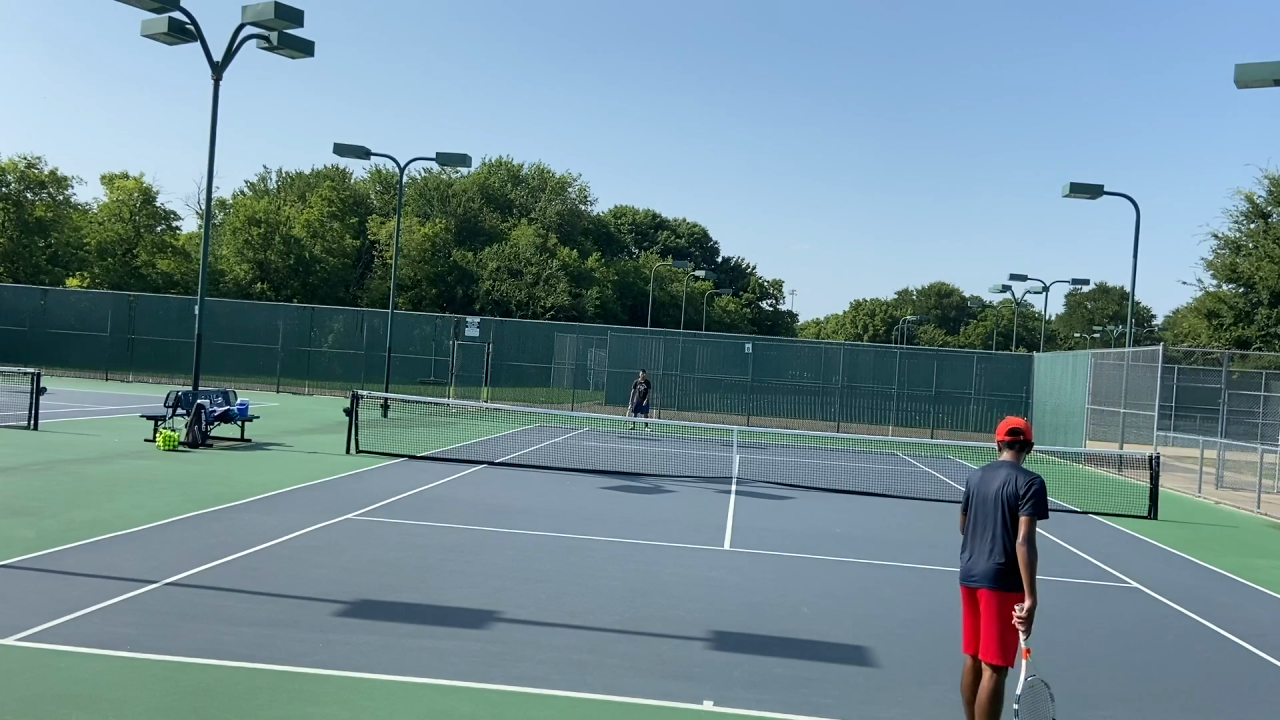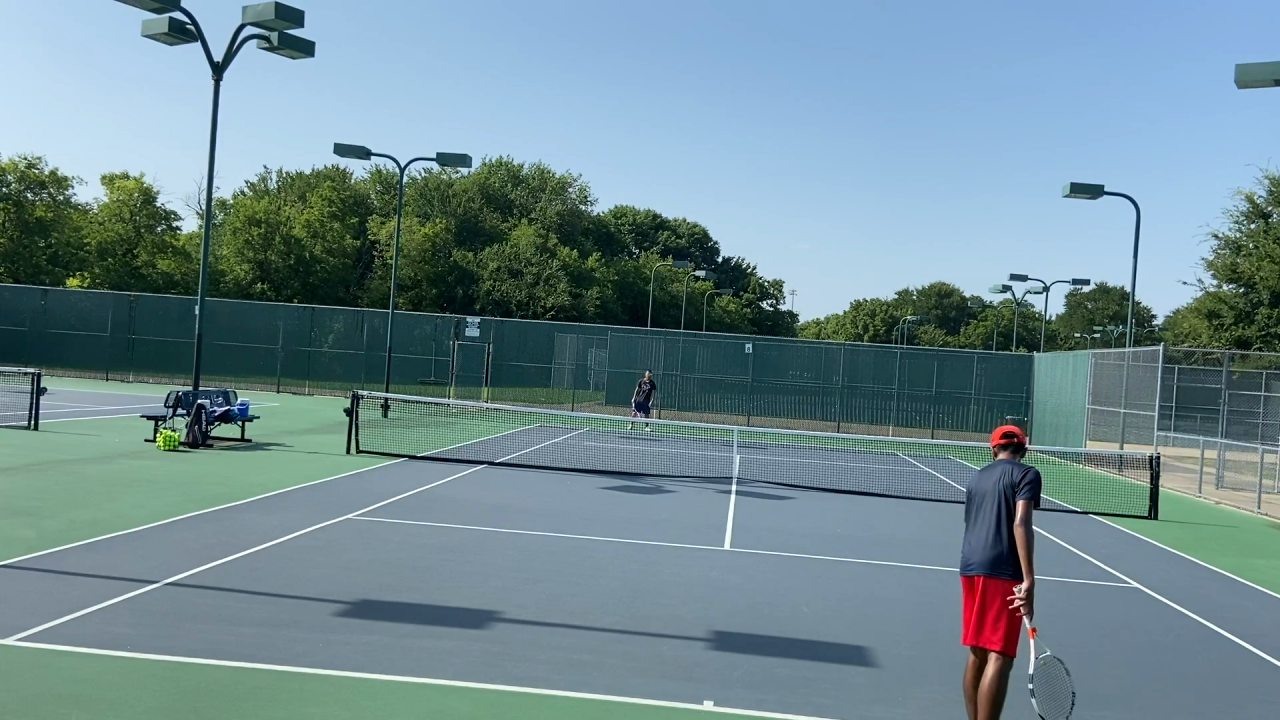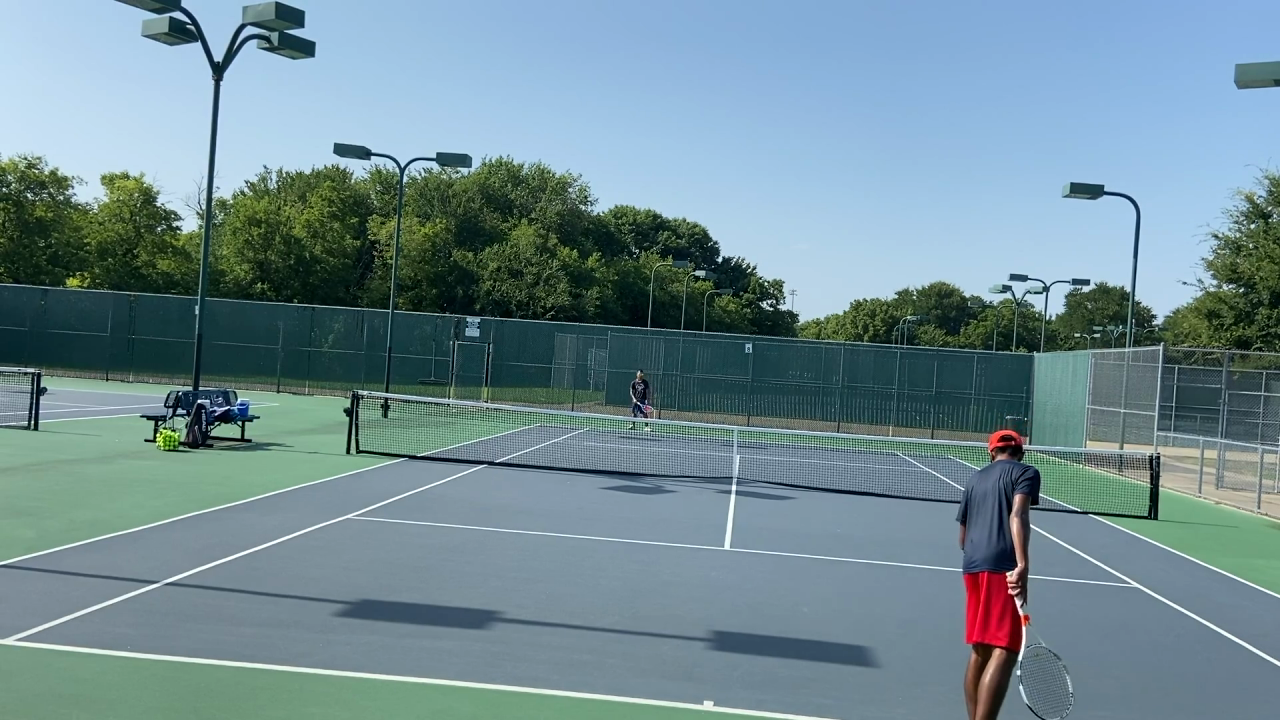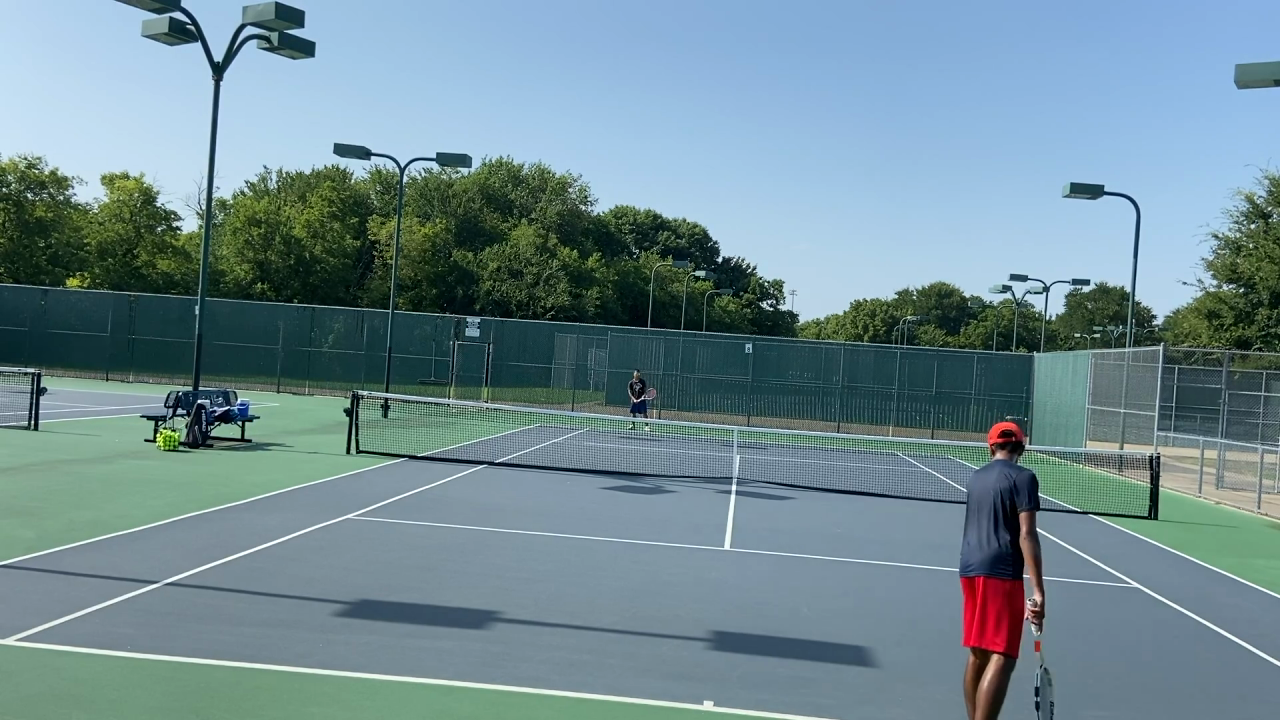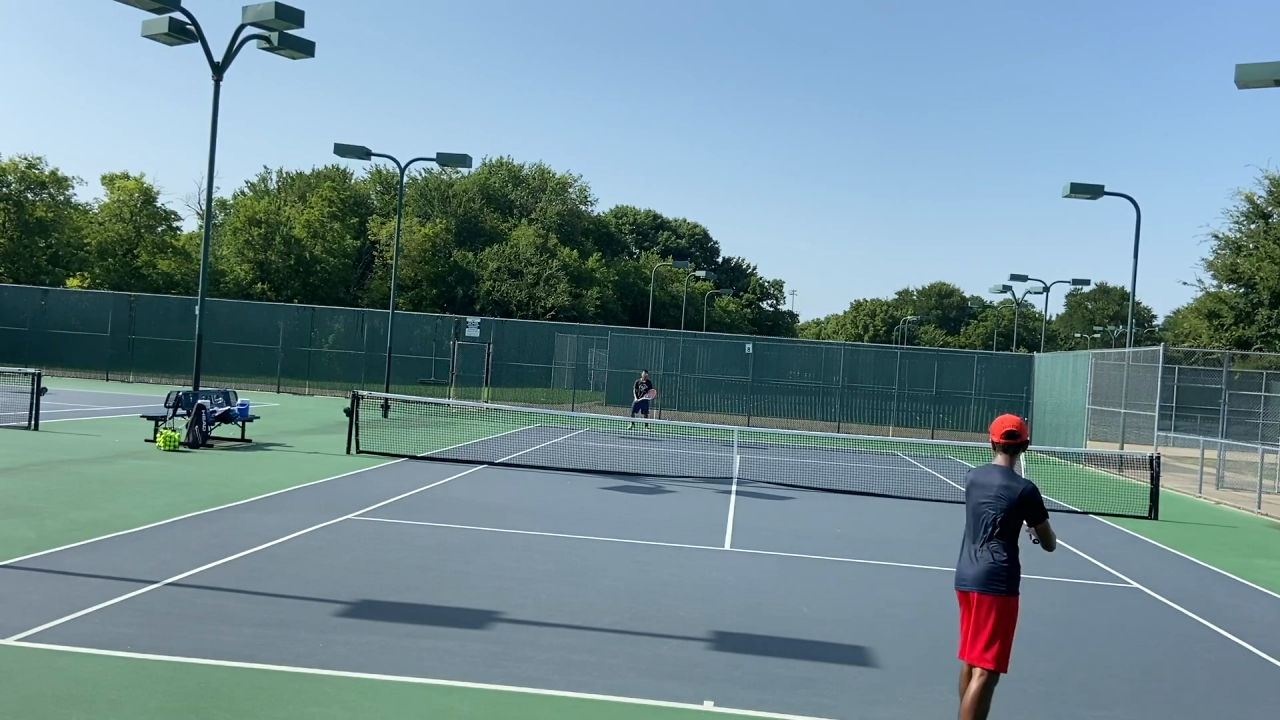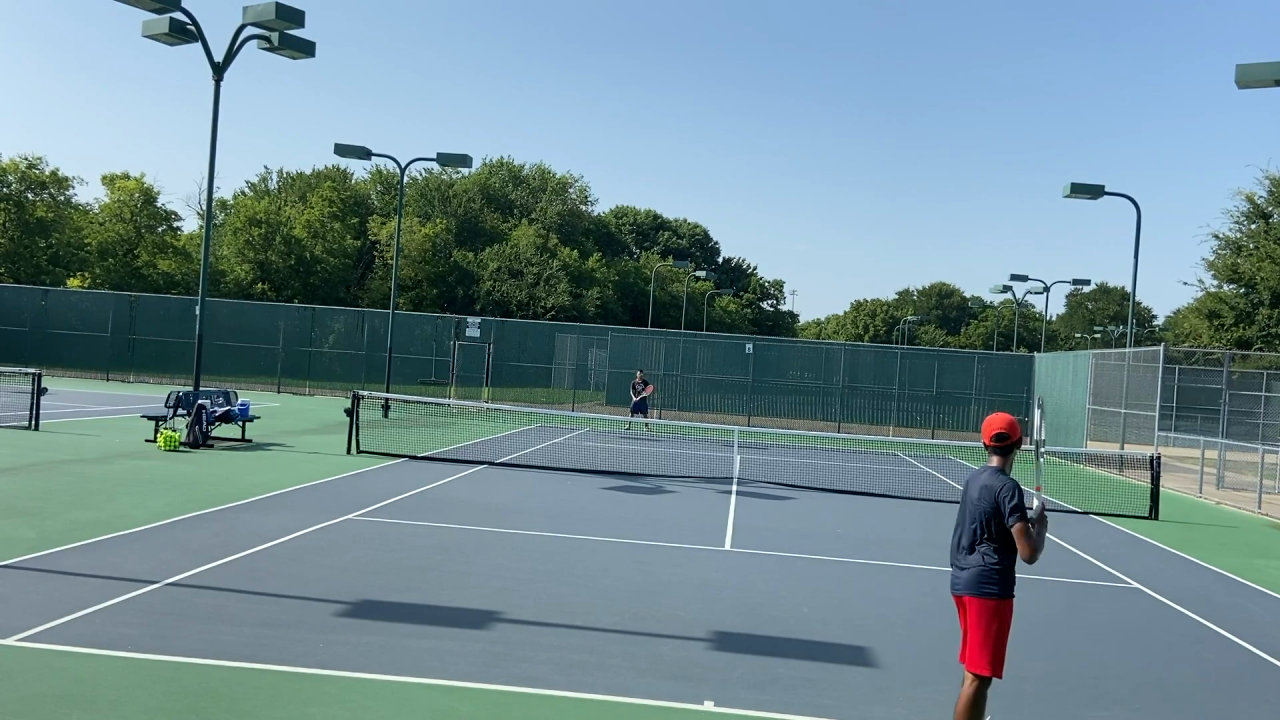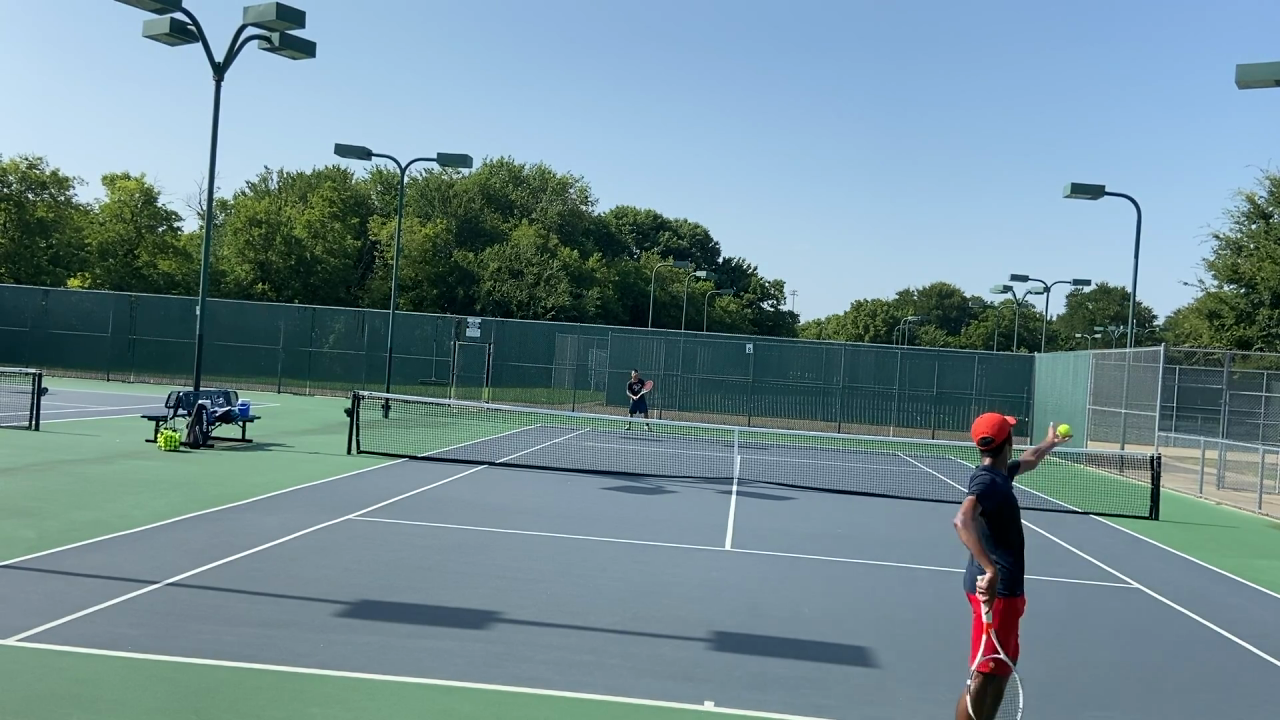
dt=0.4s
person 1, frame 1
left shoulder: (976, 476)
right shoulder: (1030, 482)
right elbow: (1024, 542)
right wrist: (1030, 598)
left hip: (969, 576)
right hip: (1002, 582)
left knee: (974, 658)
right knee: (994, 668)
person 1, frame 2
left shoulder: (977, 477)
right shoulder: (1027, 474)
right elbow: (1021, 524)
right wrist: (1029, 579)
left hip: (970, 566)
right hip: (1001, 571)
left knee: (977, 653)
right knee: (999, 657)
person 1, frame 3
left shoulder: (975, 479)
right shoulder: (1026, 472)
right elbow: (1018, 515)
right wrist: (1022, 565)
left hip: (973, 566)
right hip: (1003, 567)
left knee: (980, 650)
right knee: (1003, 652)
person 1, frame 4
left shoulder: (976, 477)
right shoulder: (1023, 477)
right elbow: (1027, 535)
right wrist: (1038, 590)
left hip: (970, 567)
right hip: (1001, 571)
left knee: (978, 653)
right knee: (1001, 658)
person 1, frame 5
left shoulder: (973, 477)
right shoulder: (1024, 489)
right elbow: (1048, 543)
right wrist: (1043, 533)
left hip: (966, 578)
right hip: (997, 583)
left knee: (971, 661)
right knee: (986, 672)
person 1, frame 6
left shoulder: (974, 479)
right shoulder: (1008, 488)
right elbow: (1028, 553)
right wrist: (1040, 526)
left hip: (963, 581)
right hip: (989, 587)
left knee: (973, 668)
right knee: (979, 675)
person 1, frame 7
left shoulder: (1000, 473)
right shoulder: (985, 479)
left elbow: (1027, 460)
right elbow: (962, 521)
left wrist: (1048, 443)
right wrist: (989, 568)
left hip: (1004, 588)
right hip: (994, 590)
left knee: (1002, 666)
right knee: (985, 675)
